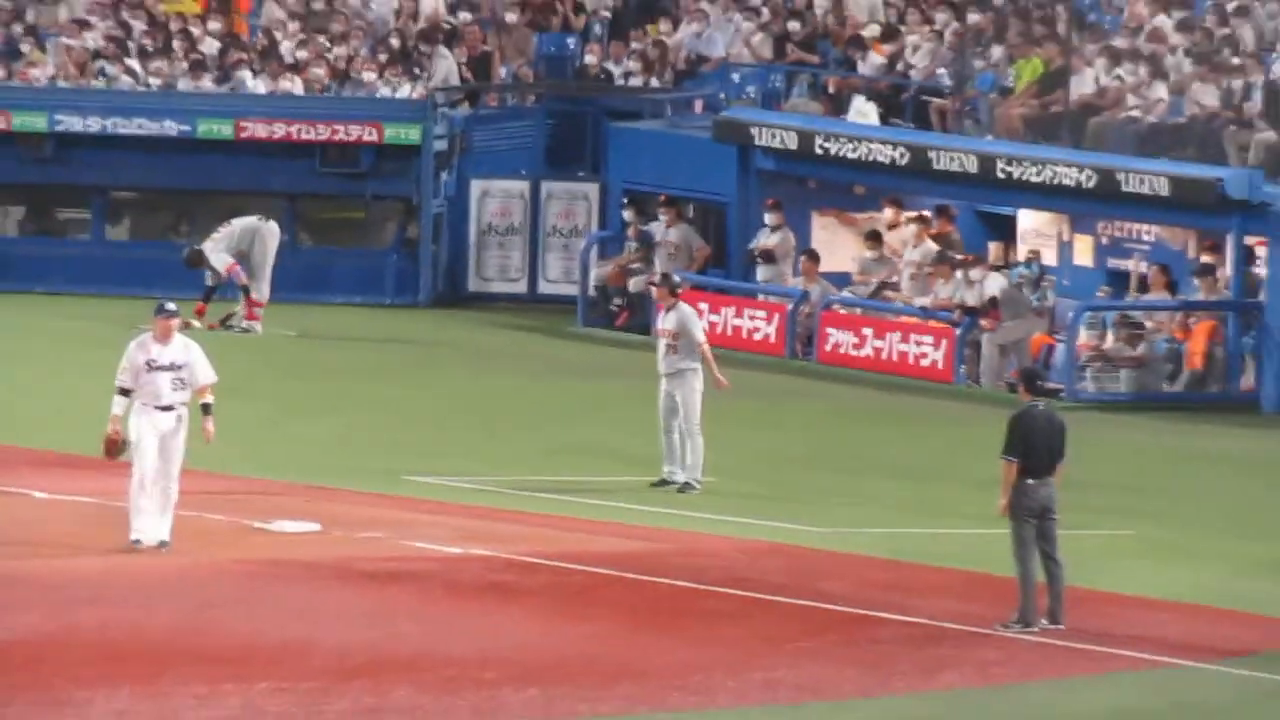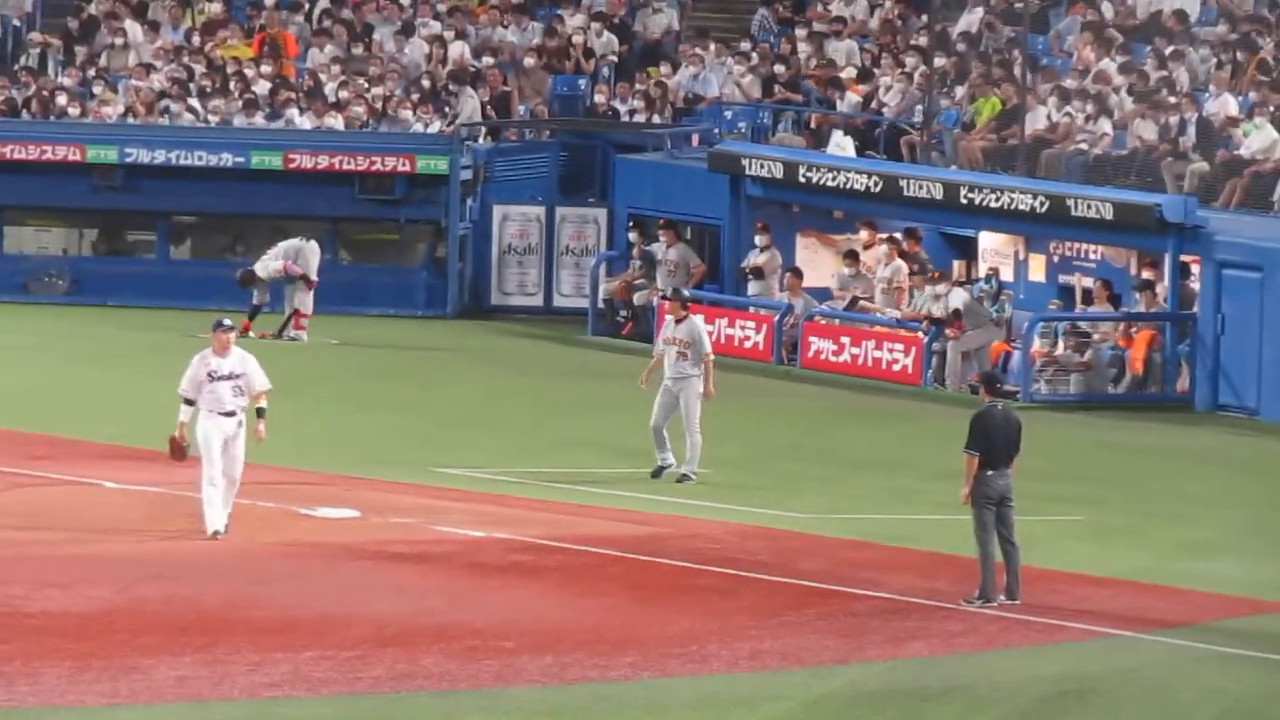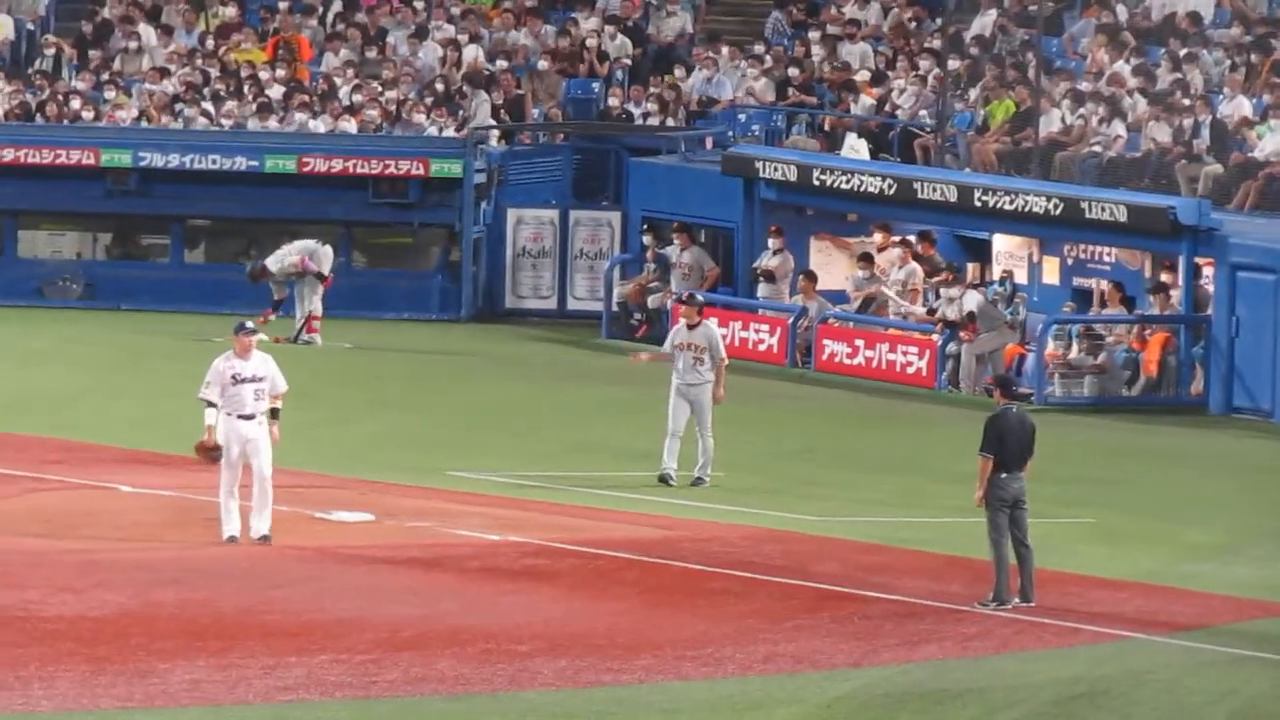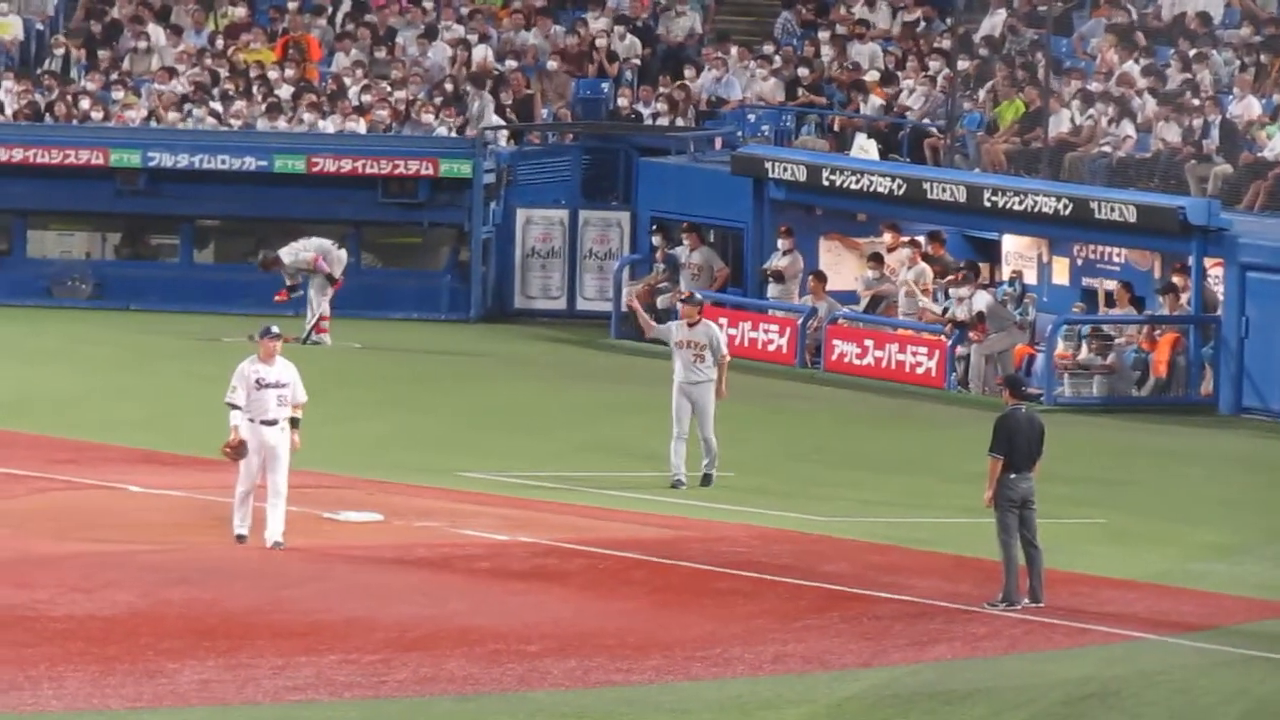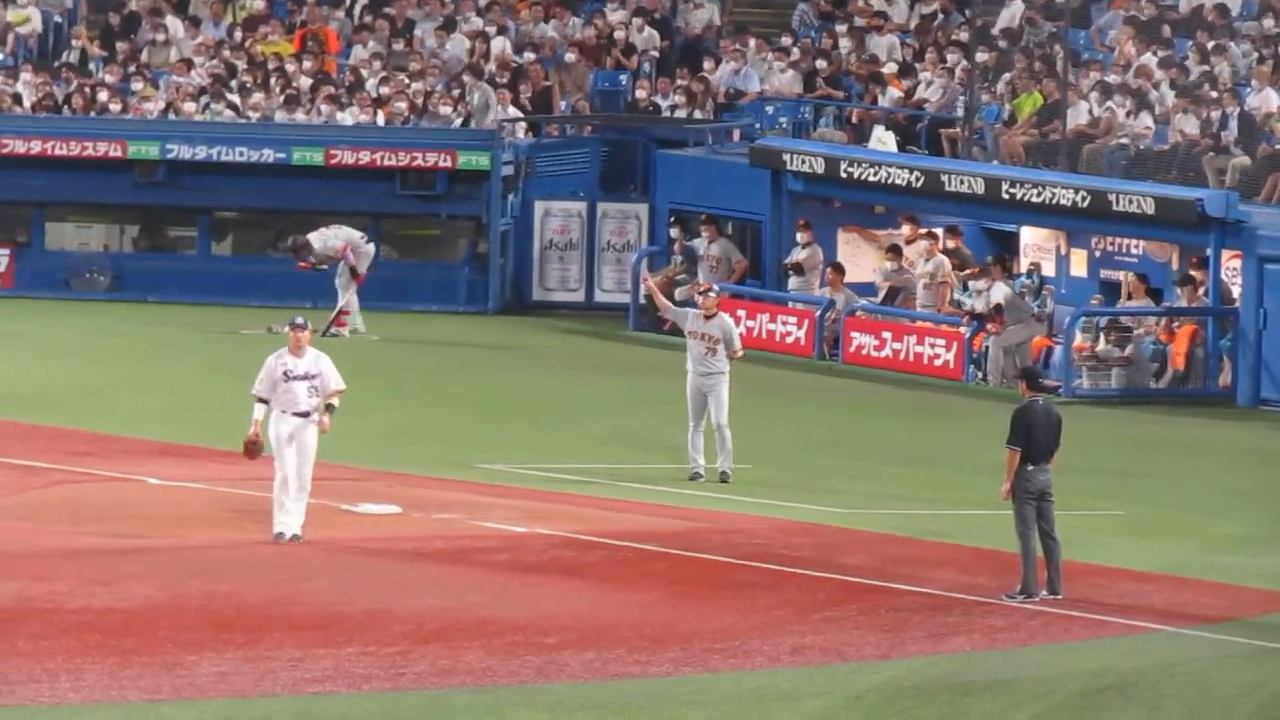
dt=0.3s
person 1, frame 1
left shoulder: (1021, 418)
right shoulder: (1056, 419)
left elbow: (1012, 461)
right elbow: (1059, 460)
left wrist: (1004, 496)
left hip: (1025, 490)
right hip: (1048, 490)
left knee: (1025, 556)
right knee: (1051, 555)
left ankle: (1027, 618)
right ankle: (1055, 616)
person 1, frame 2
left shoulder: (982, 416)
right shoulder: (1013, 417)
left elbow: (973, 455)
right elbow: (1015, 454)
left wrist: (967, 486)
left hip: (985, 480)
right hip: (1005, 480)
left knee: (986, 539)
right knee: (1008, 538)
left ankle: (987, 595)
right ankle: (1012, 592)
person 1, frame 3
left shoulder: (996, 419)
right shoulder: (1027, 420)
left elbow: (988, 457)
right elbow: (1028, 457)
left wrist: (980, 488)
left hip: (999, 483)
right hip: (1019, 483)
left knee: (1000, 542)
right knee: (1022, 540)
left ankle: (1002, 597)
right ankle: (1026, 595)
person 1, frame 4
left shoulder: (1005, 419)
right shoulder: (1036, 420)
left elbow: (997, 458)
right elbow: (1037, 457)
left wrist: (989, 489)
left hip: (1008, 483)
right hip: (1028, 483)
left knee: (1009, 542)
right knee: (1031, 541)
left ankle: (1011, 597)
right ankle: (1036, 595)
person 1, frame 5
left shoulder: (1023, 411)
right shoulder: (1053, 412)
left elbow: (1015, 450)
right elbow: (1055, 448)
left wrist: (1007, 480)
left hip: (1025, 475)
right hip: (1045, 475)
left knee: (1027, 534)
right knee: (1049, 532)
left ankle: (1029, 589)
right ankle: (1054, 587)
person 2, frame 1
left shoulder: (189, 348)
right shoulder: (138, 347)
left elbow: (204, 386)
right elbow: (124, 386)
left wrist: (208, 418)
right wrist: (115, 420)
left hip: (176, 418)
right hip: (144, 416)
left knee: (169, 480)
right knee: (142, 474)
left ankle: (161, 534)
right ankle: (138, 533)
person 2, frame 2
left shoulder: (246, 359)
right shoulder: (200, 361)
left elbow: (260, 392)
right elbow: (189, 395)
left wrist: (260, 420)
right wrist: (181, 426)
left hip: (236, 421)
right hip: (210, 421)
left knee: (234, 475)
right knee: (212, 474)
left ankle: (222, 514)
right ankle: (214, 525)
person 2, frame 3
left shoulder: (266, 361)
right shoulder: (221, 364)
left elbow: (277, 394)
right elbow: (211, 400)
left wrist: (274, 423)
right wrist: (209, 430)
left hip: (258, 424)
right hip: (230, 424)
left knee: (264, 474)
right knee: (230, 480)
left ankle: (260, 528)
right ankle: (231, 530)
person 2, frame 4
left shoulder: (288, 368)
right shoulder: (246, 368)
left elbow: (297, 403)
right elbow: (235, 403)
left wrist: (295, 431)
right wrist: (235, 430)
left hip: (280, 431)
right hip: (252, 430)
left knee: (278, 485)
right knee: (248, 482)
left ankle: (274, 535)
right ankle: (241, 527)
person 2, frame 5
left shoulder: (321, 359)
right shoulder: (275, 360)
left elbow: (334, 392)
right elbow: (262, 395)
left wrist: (327, 414)
right wrist: (256, 423)
left hip: (309, 423)
right hip: (283, 421)
left knee: (303, 479)
right knee: (285, 473)
left ankle: (294, 527)
right ankle: (280, 526)
person 3, frame 1
left shoulder: (684, 313)
right shoulder: (663, 314)
left elbow: (701, 345)
left wrist: (715, 374)
left hip: (686, 376)
right hip: (667, 378)
left knee: (690, 429)
right knee: (668, 429)
left ankle: (692, 479)
right ankle: (673, 474)
person 3, frame 2
left shoulder: (696, 326)
right shoulder: (667, 325)
left elbow: (707, 356)
right elbow: (660, 353)
left wrist: (709, 383)
right wrist: (647, 372)
left hip: (690, 382)
right hip: (669, 382)
left knee: (692, 428)
right knee: (656, 424)
left ankle: (689, 471)
right ankle: (665, 461)
person 3, frame 3
left shoulder: (710, 331)
right shoulder: (677, 330)
left elbow: (721, 361)
right elbow: (667, 354)
left wrist: (719, 387)
right wrist: (647, 356)
left hip: (701, 387)
right hip: (679, 386)
left knee: (704, 433)
right knee: (674, 431)
left ankle: (703, 475)
person 3, frame 4
left shoulder: (711, 329)
right shoulder: (674, 328)
left elbow: (723, 358)
right elbow: (651, 329)
left wrist: (722, 384)
left hip: (704, 386)
right hip: (681, 386)
left knee: (706, 434)
right knee: (679, 433)
left ankle: (709, 469)
right ankle: (678, 475)
person 3, frame 5
left shoulder: (725, 323)
right shoulder: (689, 317)
left elbow: (736, 352)
left wrist: (720, 365)
left hip: (717, 379)
right hip: (694, 378)
left knee: (720, 424)
right knee: (695, 426)
left ankle: (725, 468)
right ankle: (697, 469)
